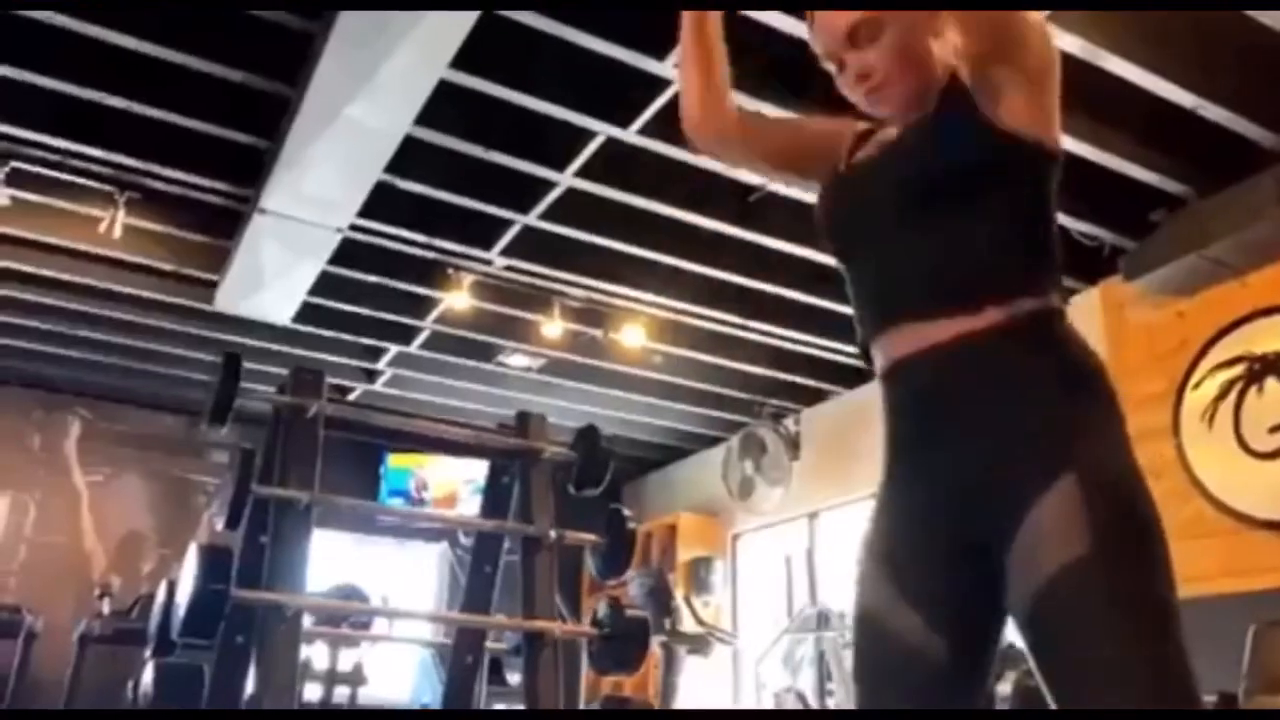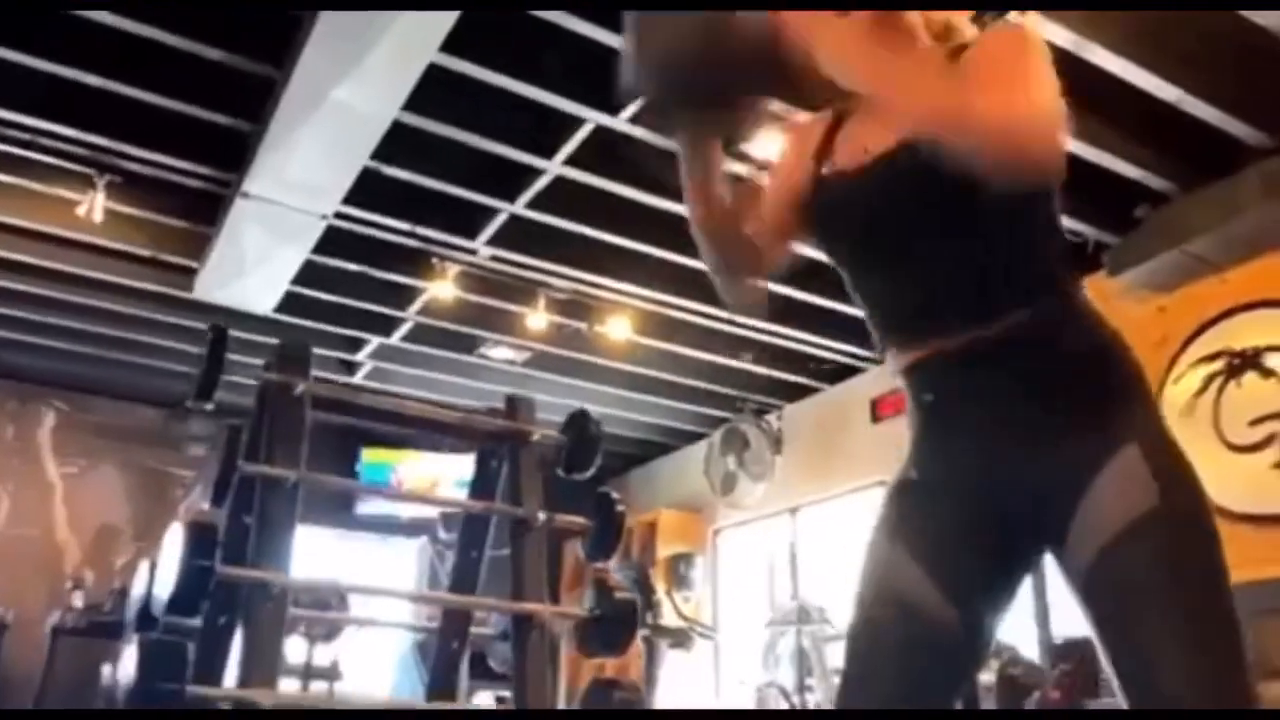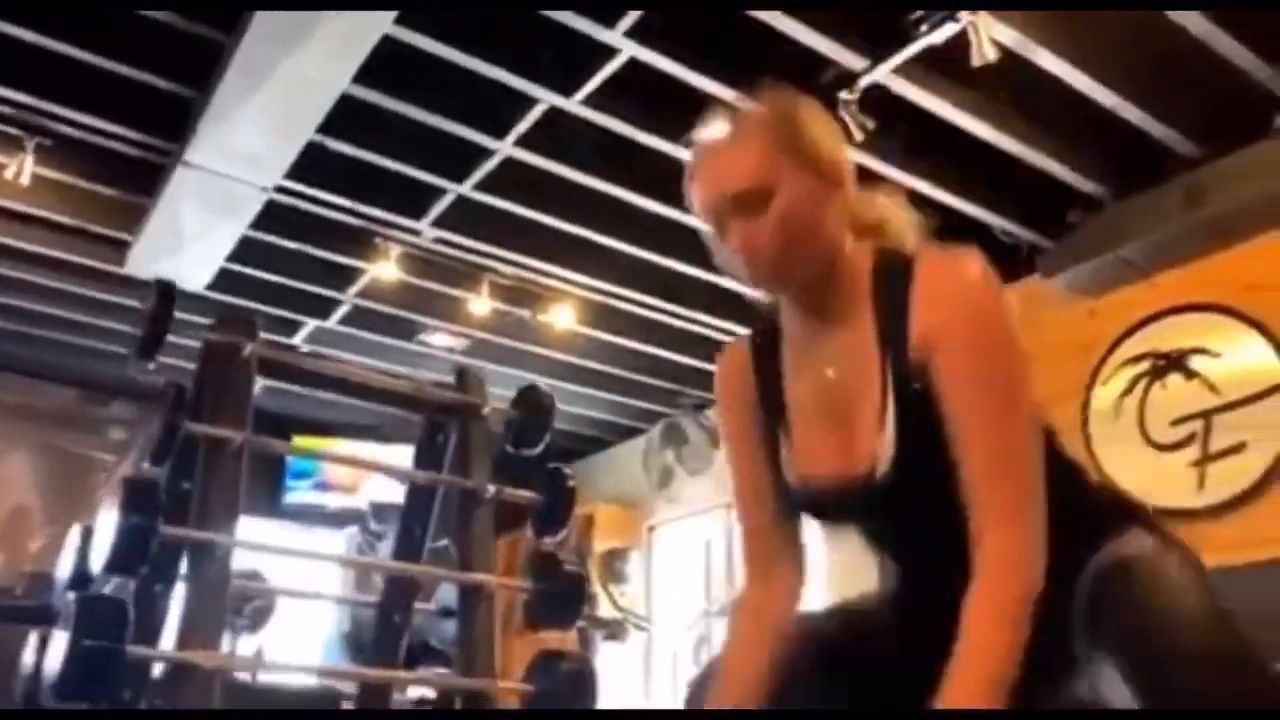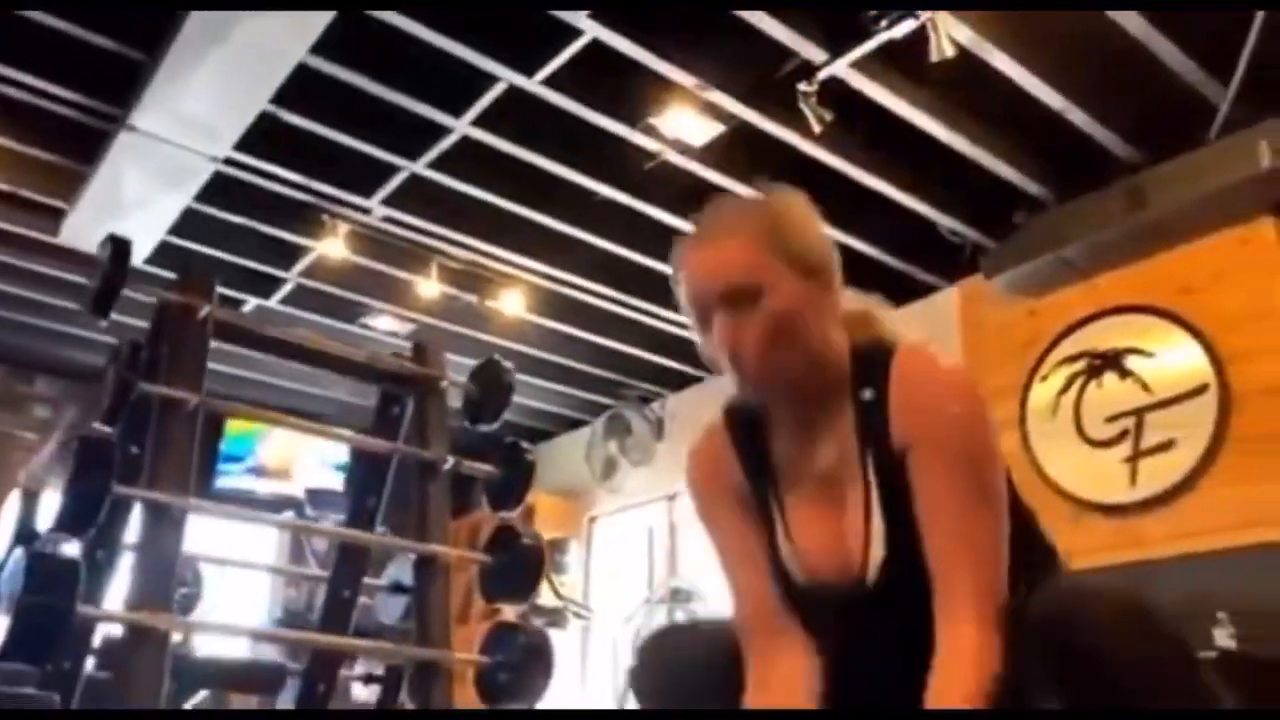
dt=0.4s
person 1, frame 1
left shoulder: (1006, 72)
right shoulder: (851, 150)
right elbow: (713, 122)
left hip: (1038, 424)
right hip: (923, 459)
left knee: (1133, 693)
right knee: (895, 698)
person 1, frame 2
left shoulder: (999, 55)
right shoulder: (819, 142)
left elbow: (1029, 142)
right elbow: (738, 271)
left wrist: (842, 42)
right wrist: (697, 153)
left hip: (1074, 411)
right hip: (949, 444)
left knee: (1190, 699)
right knee: (876, 702)
person 1, frame 3
left shoulder: (947, 297)
right shoulder: (744, 373)
right elbow: (771, 575)
left wrist: (965, 703)
right wrist: (732, 698)
left hip: (1084, 564)
right hip: (936, 614)
left knee: (1202, 665)
right knee: (722, 695)
person 1, frame 4
left shoulder: (922, 394)
right shoulder: (718, 463)
left elbow: (972, 624)
right elbow: (776, 646)
right hip: (874, 694)
left knee: (1110, 634)
